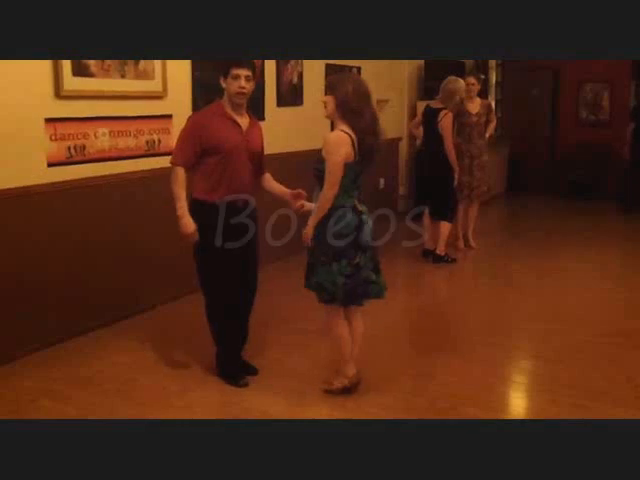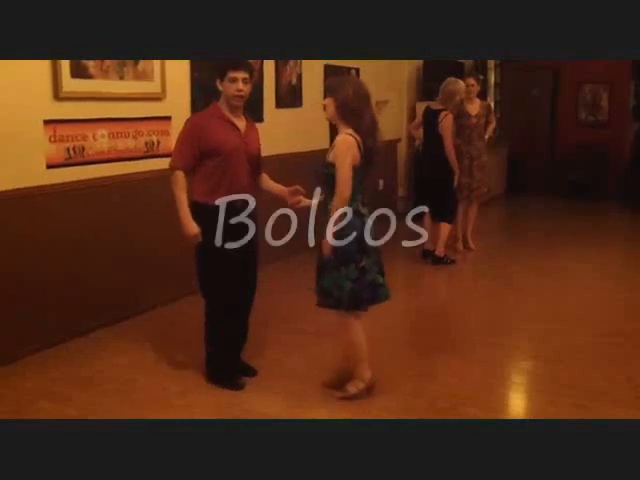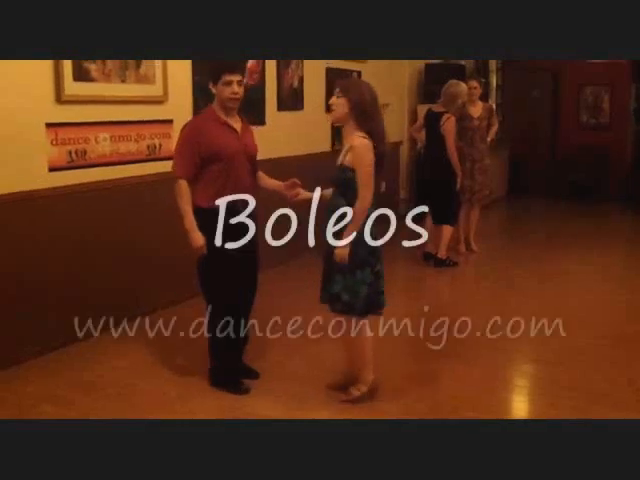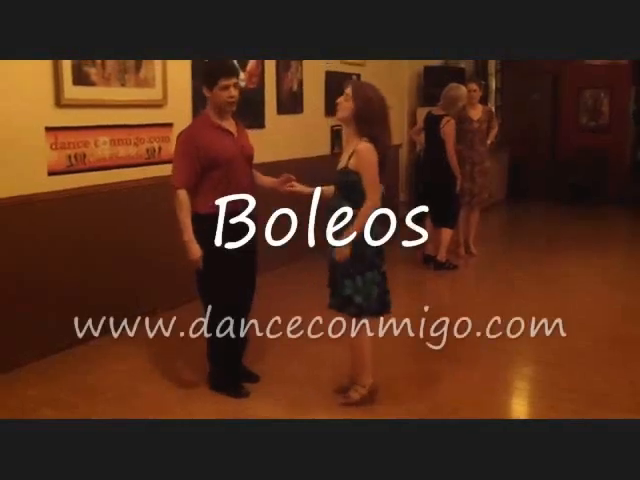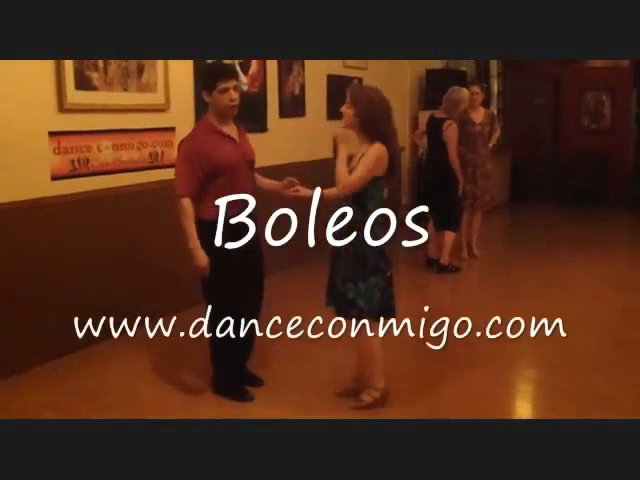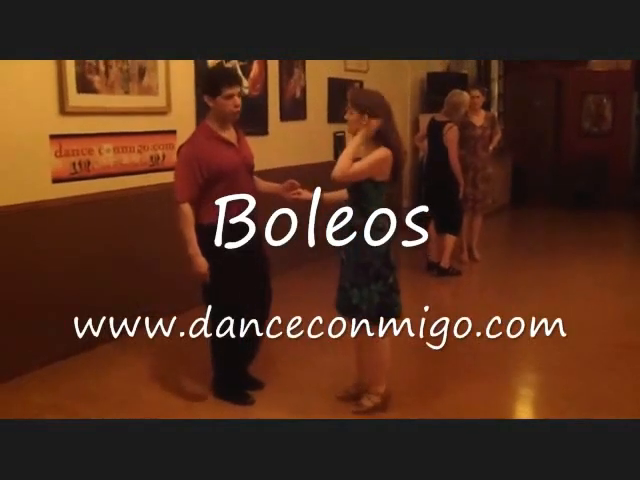
dt=0.3s
person 1, frame 1
left shoulder: (255, 127)
right shoulder: (202, 121)
right elbow: (180, 166)
left wrist: (286, 194)
right wrist: (184, 213)
left hip: (244, 214)
right hip: (211, 214)
left knee: (245, 289)
right knee: (219, 291)
left ankle: (235, 354)
right ankle: (226, 361)
person 1, frame 2
left shoulder: (251, 128)
right shoulder: (200, 123)
right elbow: (179, 170)
left wrist: (282, 191)
right wrist: (186, 216)
left hip: (244, 216)
right hip: (211, 217)
left knee: (244, 292)
right knee: (219, 294)
left ankle: (233, 357)
right ankle: (217, 367)
person 1, frame 3
left shoulder: (245, 128)
right shoulder: (197, 128)
right elbow: (181, 179)
left wrist: (279, 186)
right wrist: (192, 227)
left hip: (245, 218)
right hip: (215, 221)
left knee: (244, 294)
right knee: (222, 297)
left ankle: (236, 358)
right ankle: (221, 370)
person 1, frame 4
left shoulder: (239, 129)
right shoulder: (193, 135)
right elbow: (181, 190)
left wrist: (273, 182)
right wrist: (190, 239)
left hip: (243, 222)
right hip: (214, 226)
left knee: (243, 298)
right knee: (220, 302)
left ankle: (235, 362)
right ankle: (220, 374)
person 1, frame 5
left shoulder: (240, 133)
right shoulder: (196, 142)
right elbow: (185, 198)
left wrist: (276, 186)
right wrist: (195, 247)
left hip: (246, 227)
right hip: (217, 232)
left knee: (250, 301)
right knee: (224, 306)
left ankle: (239, 365)
right ankle: (224, 377)
person 1, frame 6
left shoulder: (239, 137)
right shoulder: (195, 147)
right elbow: (184, 203)
left wrist: (277, 188)
right wrist: (195, 253)
left hip: (247, 230)
right hip: (218, 236)
left knee: (259, 300)
right knee: (225, 310)
left ankle: (239, 367)
right ankle: (225, 381)
person 2, frame 1
left shoulder: (337, 138)
right shoulder: (360, 135)
left elbow: (331, 189)
left wrist: (310, 225)
right wrist: (315, 206)
left hip: (339, 226)
right hip: (356, 222)
left knee: (333, 305)
right knee: (352, 305)
left ankle: (348, 370)
right ankle: (351, 368)
person 2, frame 2
left shoulder: (344, 141)
right shoulder: (357, 138)
left elbow: (344, 193)
left wrist: (328, 233)
right wrist: (314, 202)
left hip: (346, 231)
right hip: (354, 228)
left knee: (348, 310)
right knee: (352, 308)
left ankle: (364, 375)
right ankle: (350, 369)
person 2, frame 3
left shoulder: (360, 144)
right shoulder: (353, 141)
left elbow: (364, 198)
left wrist: (346, 239)
right wrist: (313, 195)
left hip: (354, 237)
right hip: (347, 233)
left knee: (356, 312)
right knee: (351, 311)
left ankle: (367, 379)
right ankle: (354, 372)
person 2, frame 4
left shoulder: (366, 149)
right shoulder: (351, 144)
left elbow: (372, 201)
left wrist: (347, 238)
right wrist: (310, 190)
left hip: (361, 239)
right hip: (349, 236)
left knee: (358, 314)
right knee: (354, 312)
left ankle: (365, 384)
right ankle: (358, 376)
person 2, frame 5
left shoulder: (378, 150)
right shoulder: (362, 148)
left elbow: (347, 187)
left wrist: (340, 148)
right wrist: (314, 193)
left hip: (367, 240)
right hip: (352, 237)
left knee: (366, 317)
right knee: (356, 316)
left ankle: (377, 385)
right ankle: (363, 377)
person 2, frame 6
left shoulder: (382, 154)
right shoulder: (367, 152)
left elbow: (340, 174)
left wrist: (360, 139)
right wrist: (314, 196)
left hip: (372, 244)
right hip: (357, 242)
left knee: (373, 321)
right knee: (358, 318)
left ankle: (379, 389)
right ankle: (363, 381)
person 3, frame 1
left shoulder: (428, 107)
right shoulder: (446, 115)
left elbow: (413, 126)
right elbow: (448, 147)
right wrist: (456, 169)
left hip: (424, 162)
right hip: (440, 165)
left knee: (429, 205)
right knee: (448, 207)
left ankle: (428, 246)
right ankle: (440, 252)
person 3, frame 2
left shoulder: (429, 108)
right shoulder: (447, 116)
left elbow: (413, 128)
right elbow: (448, 148)
right wrist: (456, 170)
left hip: (425, 163)
right hip: (440, 167)
left knee: (430, 207)
right knee: (448, 209)
left ankle: (428, 248)
right ankle: (439, 253)
person 3, frame 3
left shoulder: (430, 111)
right shoulder: (449, 119)
left elbow: (415, 130)
right elbow: (451, 151)
right wrist: (459, 172)
left hip: (428, 166)
right hip: (443, 169)
left knee: (432, 209)
right knee: (450, 211)
left ankle: (430, 250)
right ankle: (441, 256)
person 3, frame 4
left shoulder: (430, 114)
right shoulder: (449, 122)
left elbow: (414, 133)
right elbow: (450, 154)
right wrist: (458, 176)
left hip: (428, 169)
right hip: (443, 173)
left knee: (432, 212)
right knee: (450, 214)
left ankle: (429, 253)
right ankle: (441, 258)
person 3, frame 5
left shoulder: (432, 117)
right shoulder: (451, 125)
left elbow: (417, 136)
right elbow: (452, 157)
right wrist: (460, 178)
left hip: (430, 172)
right hip: (445, 176)
left knee: (434, 214)
right knee: (453, 217)
left ankle: (432, 256)
right ankle: (444, 262)
person 3, frame 6
left shoulder: (433, 120)
right shoulder: (452, 129)
left elbow: (418, 139)
right elbow: (453, 161)
right wrist: (461, 182)
left hip: (430, 176)
right hip: (446, 179)
left knee: (435, 218)
right knee: (454, 220)
left ankle: (433, 259)
right ankle: (444, 264)
person 4, frame 1
left shoulder: (486, 105)
right shoulder: (458, 105)
left elbow: (493, 121)
left wrist: (487, 135)
left hip: (480, 153)
right hip: (462, 153)
left knee: (475, 195)
right knee: (461, 195)
left ankle: (469, 234)
right ankle: (459, 236)
person 4, frame 2
left shoulder: (485, 106)
right shoulder: (458, 107)
left elbow: (492, 123)
left wrist: (486, 137)
left hip: (479, 154)
right hip: (461, 154)
left knee: (475, 196)
right knee: (461, 196)
left ankle: (468, 236)
right ankle: (459, 237)
person 4, frame 3
left shoulder: (488, 109)
right shoulder: (460, 109)
left elbow: (494, 125)
left wrist: (488, 139)
left hip: (481, 157)
right hip: (463, 156)
left knee: (477, 199)
right knee: (463, 198)
left ankle: (471, 238)
right ankle: (461, 240)
person 4, frame 4
left shoulder: (487, 112)
right shoulder: (459, 112)
left elbow: (494, 128)
left wrist: (488, 142)
left hip: (481, 159)
right hip: (463, 160)
left knee: (477, 202)
right knee: (463, 201)
left ankle: (470, 241)
right ankle: (461, 243)
person 4, frame 5
left shoulder: (490, 115)
right shoulder: (461, 115)
left elbow: (496, 131)
left wrist: (490, 145)
left hip: (483, 163)
right hip: (465, 162)
left knee: (479, 204)
right knee: (465, 204)
left ankle: (473, 244)
right ankle: (463, 245)
person 4, frame 6
left shoulder: (490, 118)
right shoulder: (462, 119)
left elbow: (497, 134)
left wrist: (491, 147)
left hip: (483, 166)
right hip: (465, 166)
left knee: (479, 207)
right knee: (465, 207)
left ankle: (474, 246)
right ankle: (464, 248)
